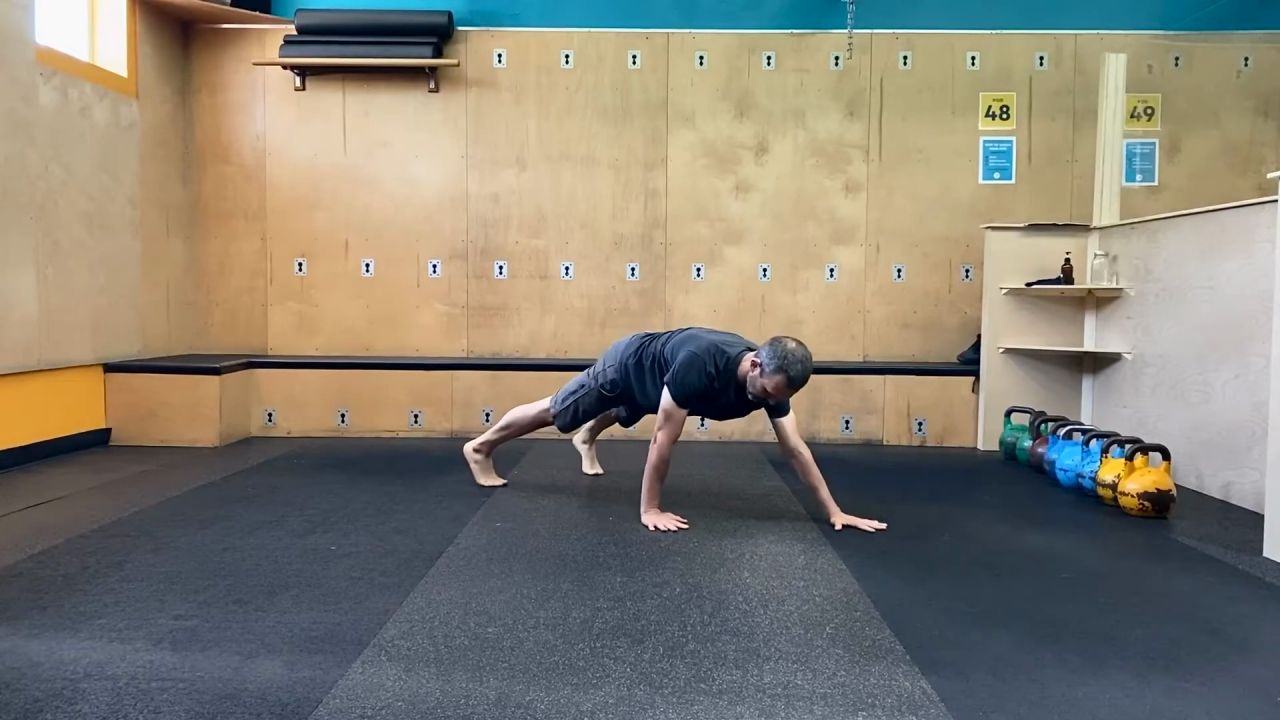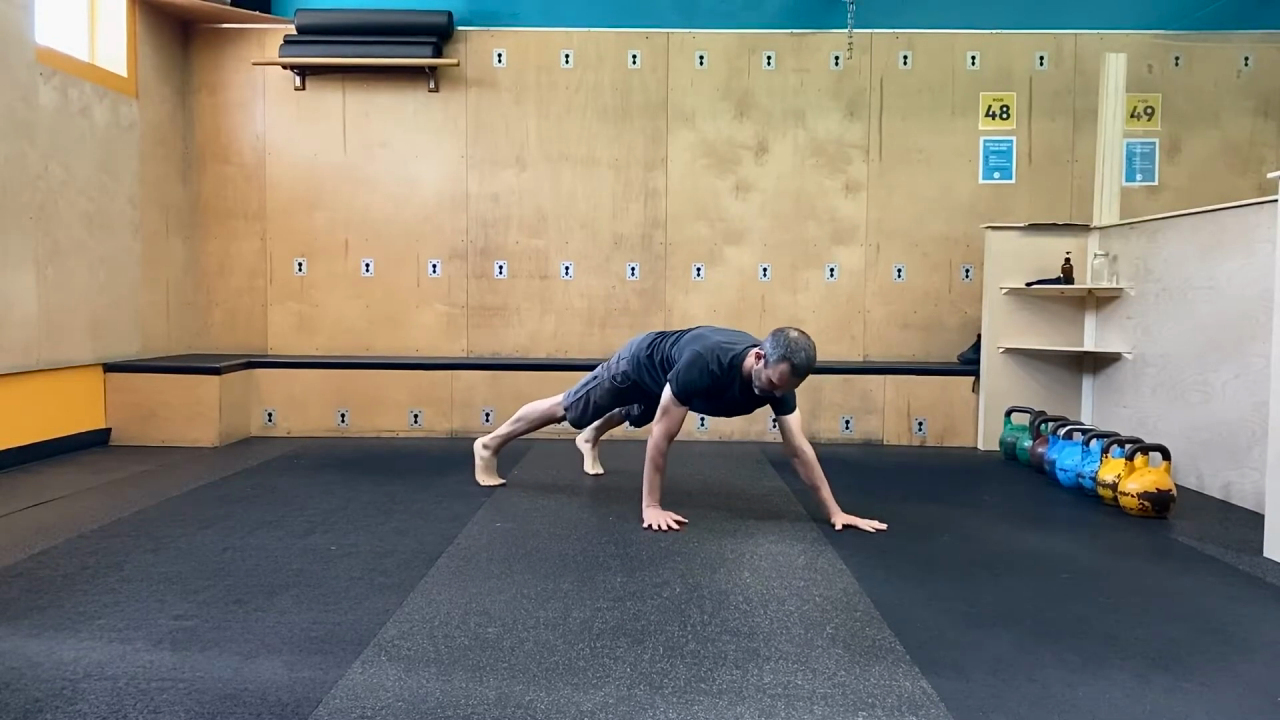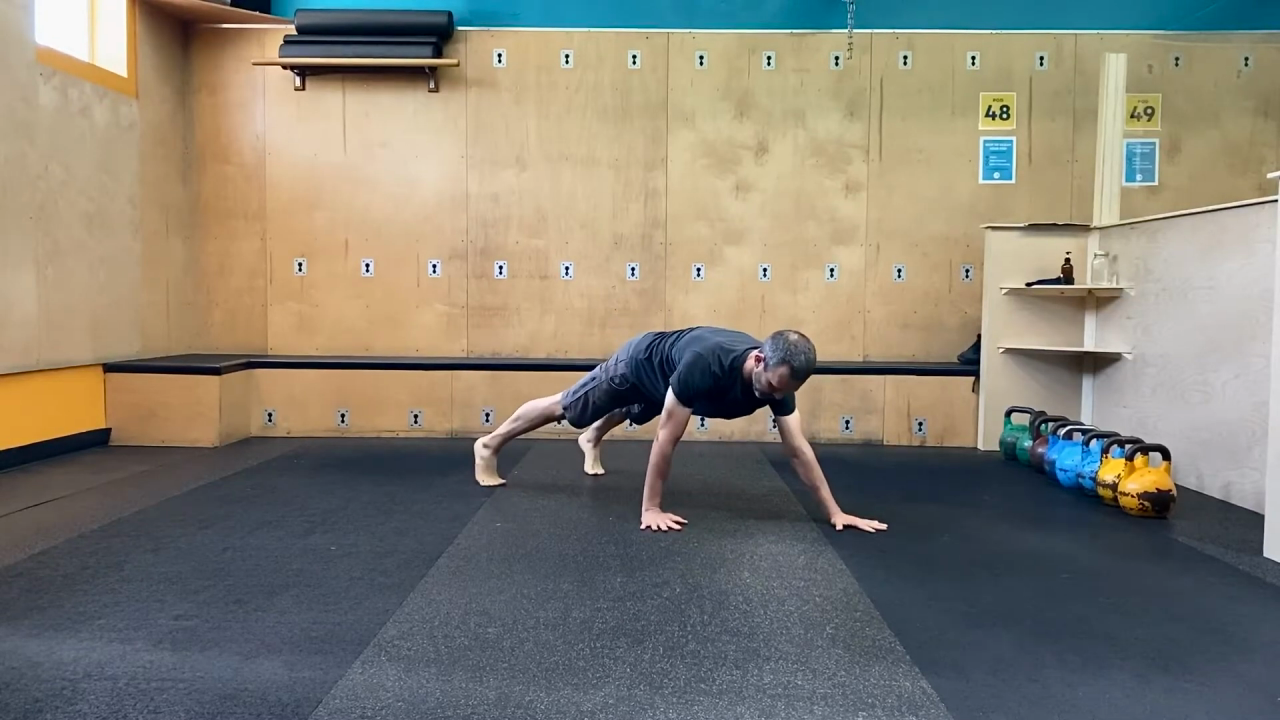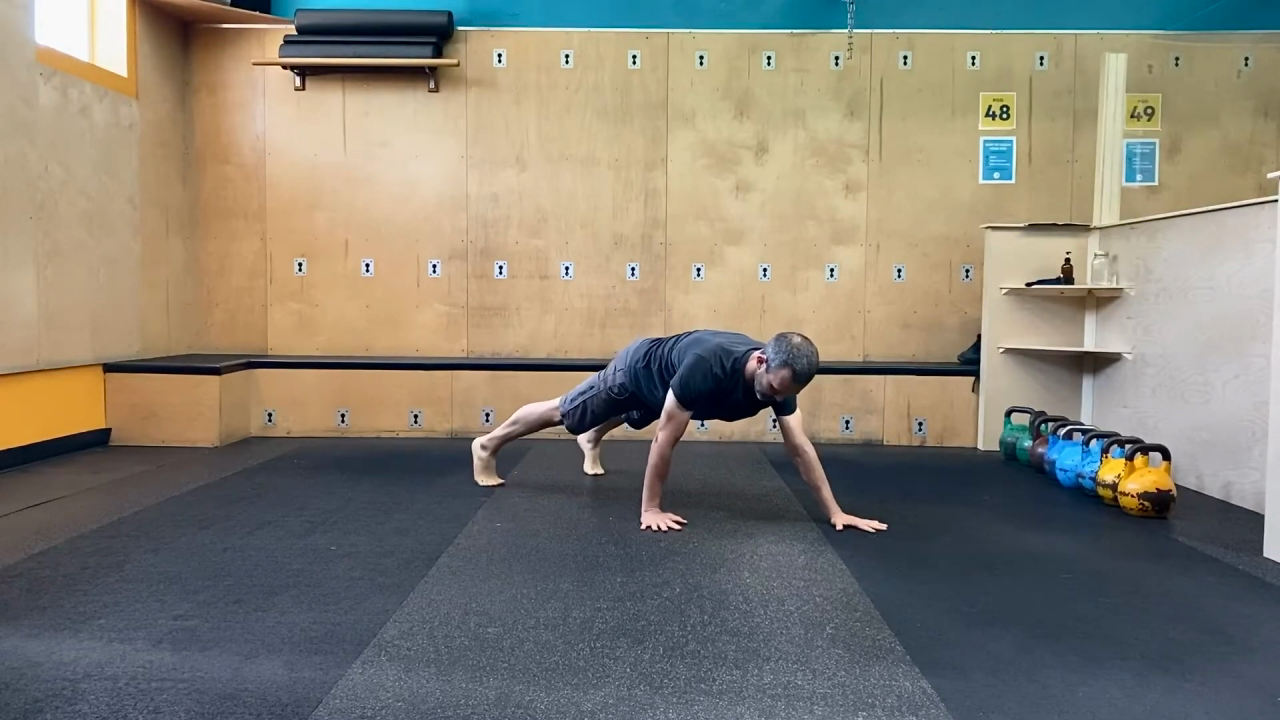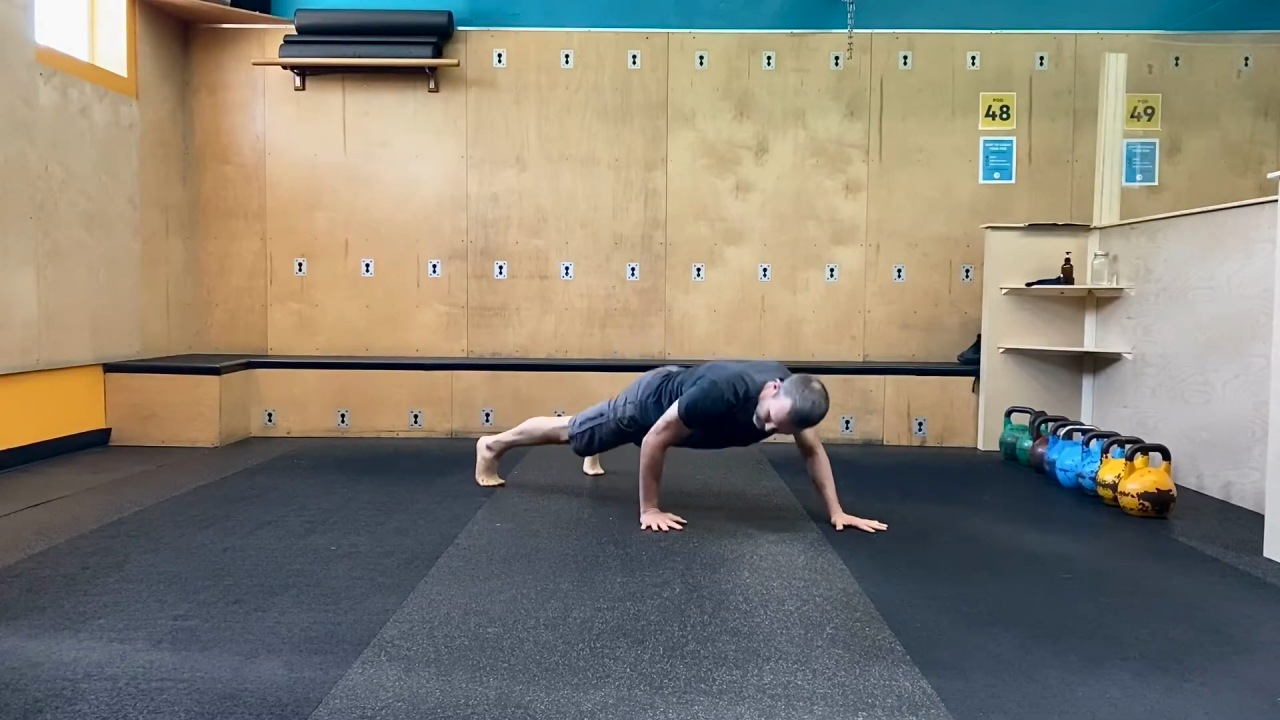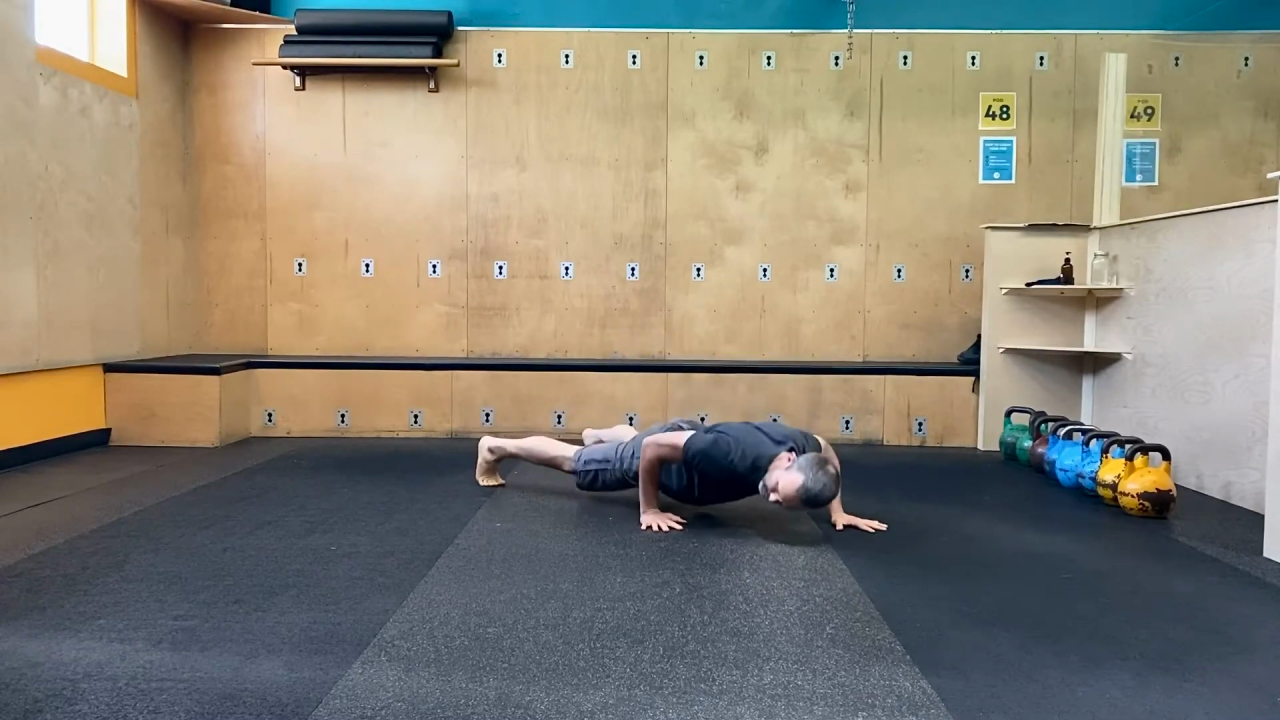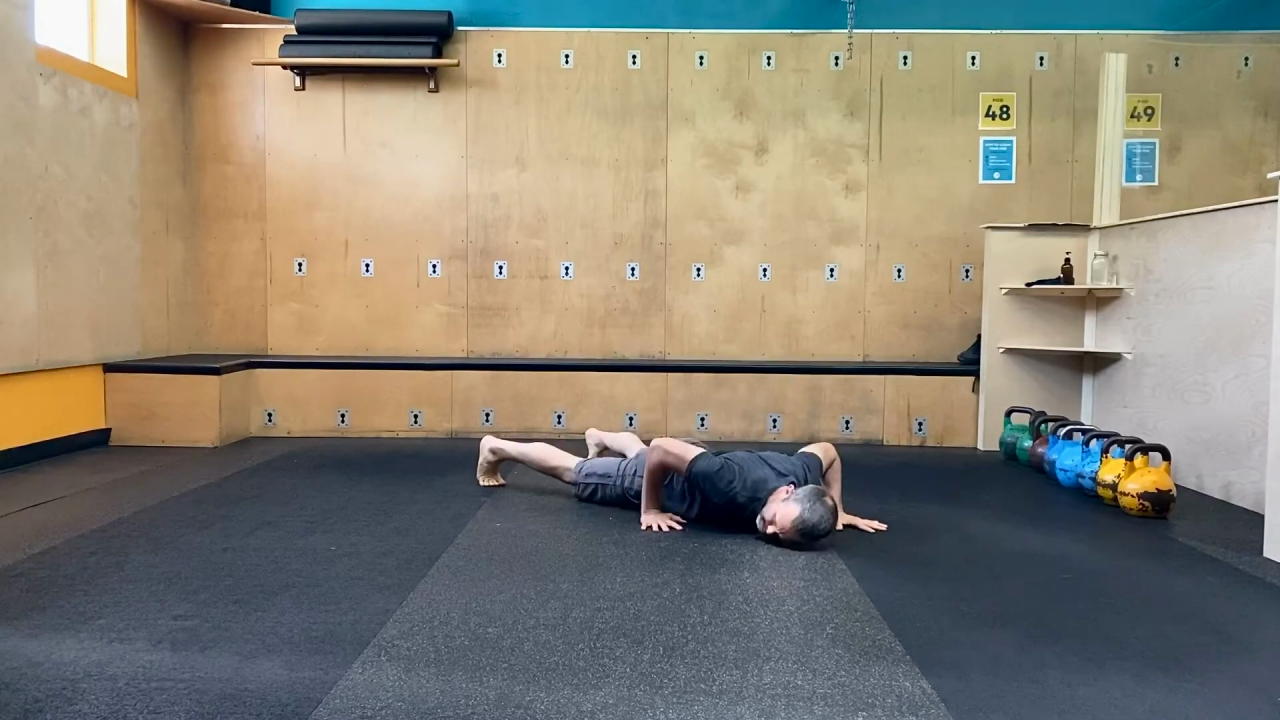
dt=0.4s
person 1, frame 1
left shoulder: (771, 381)
right shoulder: (700, 364)
left elbow: (795, 447)
right elbow: (663, 439)
left wrist: (834, 511)
right wrist: (650, 510)
left hip: (646, 385)
right hip: (627, 364)
left knee: (622, 413)
right knee: (553, 412)
left ankle: (587, 439)
right ankle: (480, 448)
person 1, frame 2
left shoulder: (777, 377)
right shoulder: (705, 362)
left elbow: (798, 447)
right elbow: (661, 435)
left wrist: (835, 511)
right wrist: (651, 506)
left hip: (660, 381)
right hip: (640, 362)
left knee: (632, 413)
right knee: (566, 407)
left ankle: (590, 438)
right ankle: (489, 446)
person 1, frame 3
left shoulder: (778, 377)
right shoulder: (706, 364)
left elbow: (797, 448)
right elbow: (666, 439)
left wrist: (834, 511)
right wrist: (650, 510)
left hip: (659, 384)
right hip: (639, 363)
left knee: (629, 412)
right knee: (565, 407)
left ankle: (593, 438)
right ankle: (489, 446)
person 1, frame 4
left shoulder: (780, 378)
right shoulder: (708, 366)
left elbow: (799, 447)
right elbow: (665, 440)
left wrist: (835, 512)
right wrist: (650, 510)
left hip: (658, 388)
right hip: (637, 371)
left knee: (630, 418)
right knee: (562, 413)
left ankle: (591, 439)
right ankle: (487, 446)
person 1, frame 5
left shoulder: (790, 401)
right shoulder: (721, 392)
left elbow: (813, 450)
right elbow: (653, 442)
left wrist: (836, 512)
right wrist: (649, 510)
left hip: (676, 401)
right hip: (647, 402)
right knee: (568, 432)
left ankle: (594, 451)
right ankle: (493, 445)
person 1, frame 6
left shoulder: (805, 448)
right shoulder: (734, 456)
left elbow: (829, 457)
right elbow: (652, 448)
left wrist: (838, 512)
right wrist: (648, 510)
left hip: (688, 440)
right hip: (661, 447)
right knee: (571, 461)
left ankle: (596, 435)
right ankle: (496, 448)
person 1, frame 7
left shoulder: (803, 471)
right shoulder: (737, 487)
left elbow: (828, 449)
right elbow: (660, 448)
left wrist: (838, 511)
right wrist: (649, 511)
left hip: (689, 462)
right hip: (656, 475)
left knee: (634, 449)
right knee: (572, 471)
left ankle: (599, 437)
right ankle: (497, 447)
